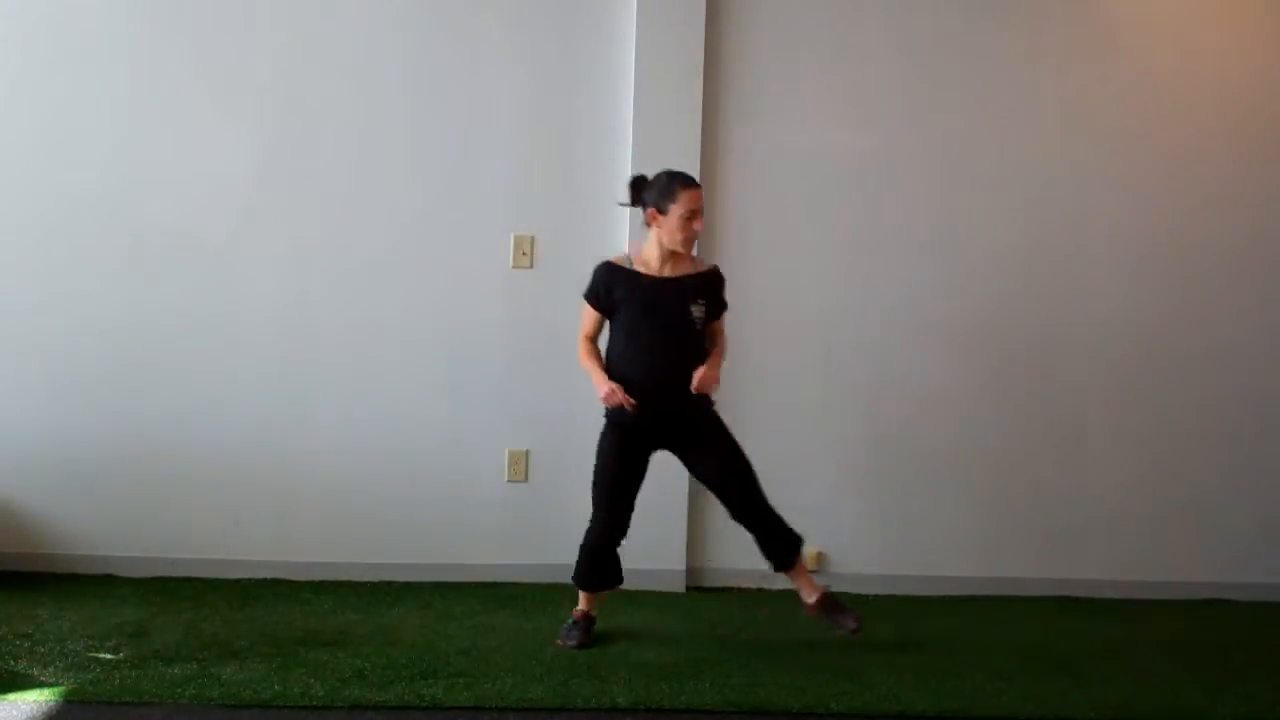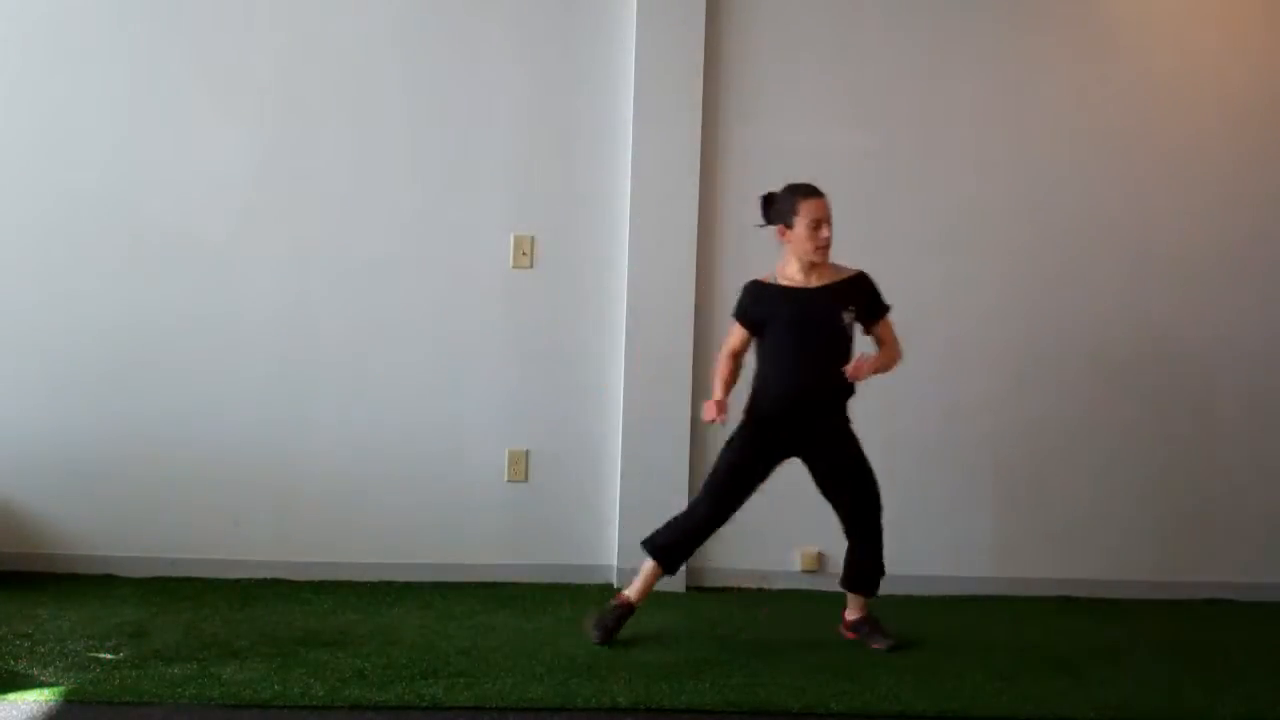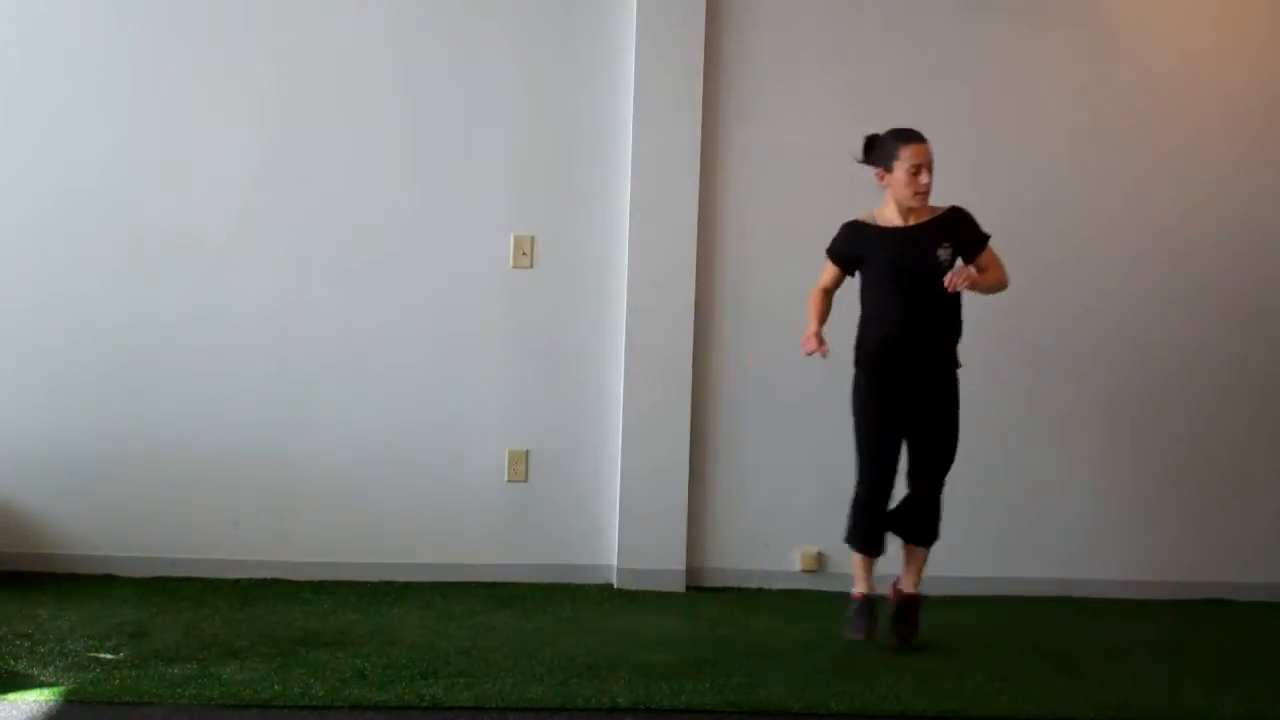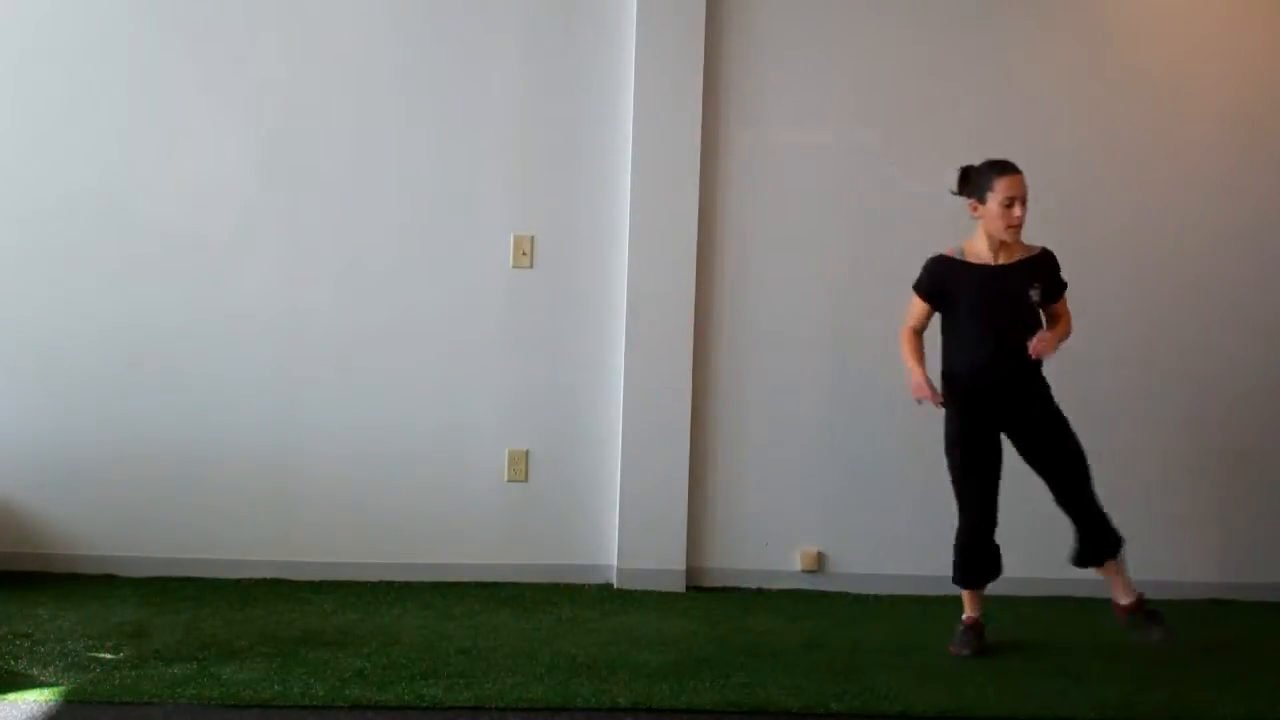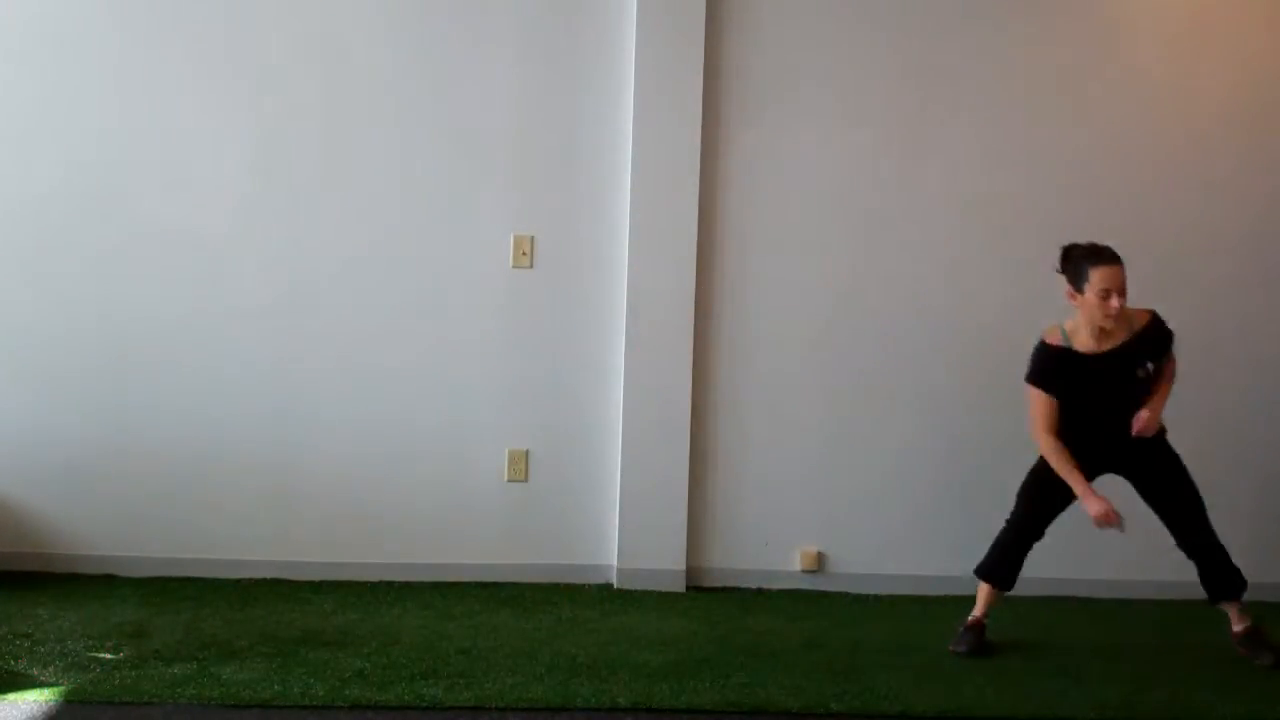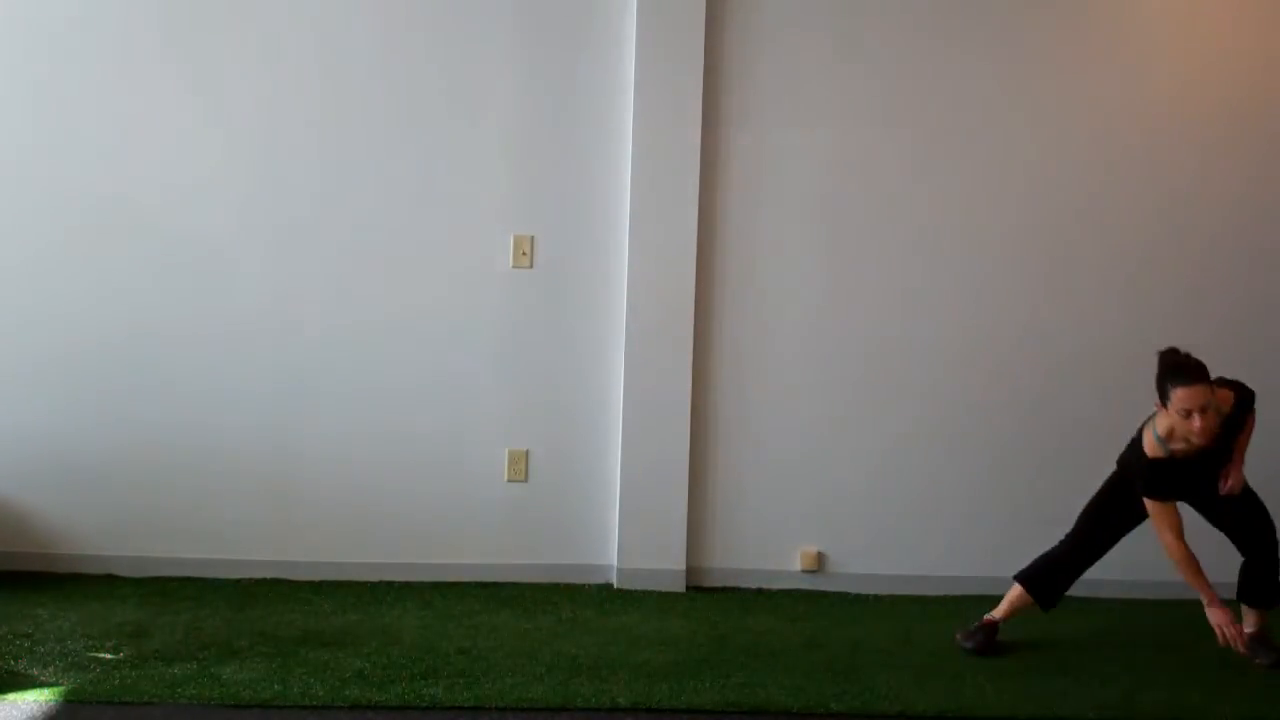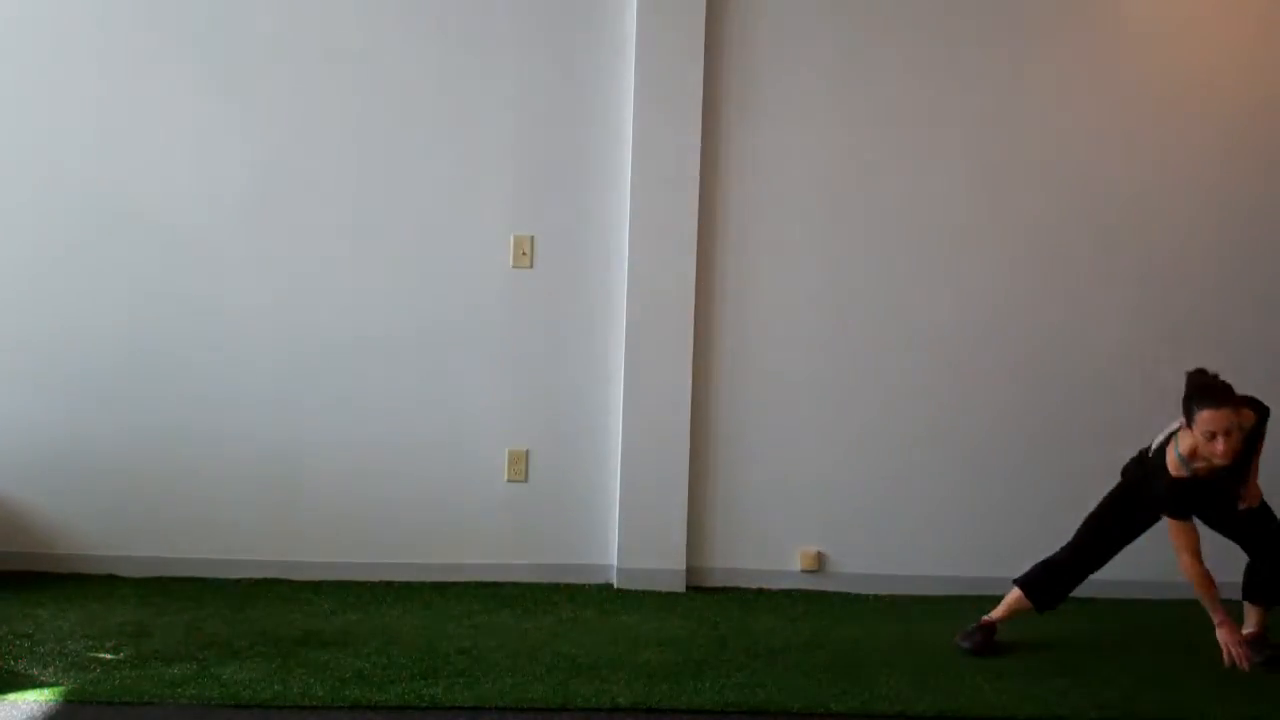
dt=0.2s
person 1, frame 1
left shoulder: (706, 279)
right shoulder: (614, 276)
right elbow: (586, 339)
left wrist: (713, 366)
right wrist: (602, 381)
left hip: (690, 412)
right hip: (631, 416)
left knee: (749, 502)
right knee: (609, 518)
left ankle: (815, 598)
right ankle: (583, 612)
person 1, frame 2
left shoulder: (854, 286)
right shoulder: (763, 292)
left elbow: (891, 347)
right elbow: (732, 351)
left wrist: (873, 363)
right wrist: (718, 396)
left hip: (827, 425)
right hip: (767, 421)
left knee: (865, 517)
right knee: (707, 512)
left ankle: (857, 617)
right ankle: (627, 601)
person 1, frame 3
left shoulder: (954, 222)
right shoulder: (859, 234)
left elbow: (998, 277)
right elbow: (823, 288)
left wrist: (973, 278)
right wrist: (814, 327)
left hip: (936, 371)
right hip: (878, 371)
left knee: (928, 481)
right knee: (875, 478)
left ankle: (909, 588)
right ankle: (862, 593)
person 1, frame 4
left shoulder: (1039, 262)
right shoulder: (945, 269)
left elbow: (1061, 318)
right elbow: (910, 331)
left wrist: (1053, 337)
right wrist: (917, 374)
left hip: (1029, 396)
right hip: (969, 404)
left knee: (1078, 497)
right knee: (976, 513)
left ankle: (1126, 600)
right ankle: (970, 617)
person 1, frame 5
left shoulder: (1147, 327)
right shoulder: (1054, 352)
left elbow: (1167, 365)
right elbow: (1044, 433)
left wrist: (1155, 404)
right wrist: (1087, 494)
left hip: (1138, 443)
right hip: (1072, 448)
left knee: (1196, 531)
right knee: (1022, 526)
left ankle: (1243, 627)
right ankle: (977, 620)
person 1, frame 6
left shoulder: (1232, 399)
right shoulder: (1153, 453)
right elbow: (1171, 538)
left wrist: (1235, 463)
right wrist: (1211, 602)
right hip: (1140, 485)
right knee: (1076, 550)
left ankle: (1252, 633)
right ankle: (992, 622)
person 1, frame 7
left shoulder: (1251, 418)
right shoulder: (1175, 471)
right elbow: (1189, 558)
left wrist: (1250, 478)
right wrist: (1221, 621)
right hip: (1144, 490)
left knee: (1267, 543)
right knee: (1081, 556)
left ankle: (1253, 632)
right ankle: (991, 621)
